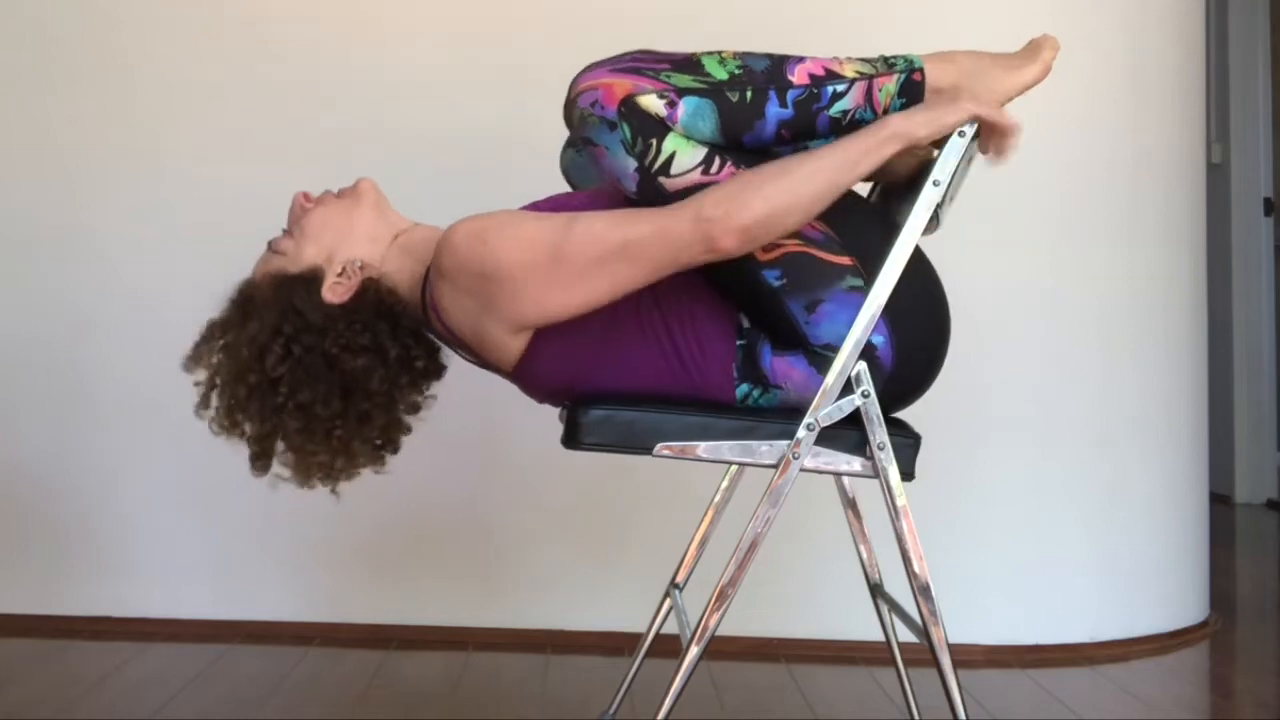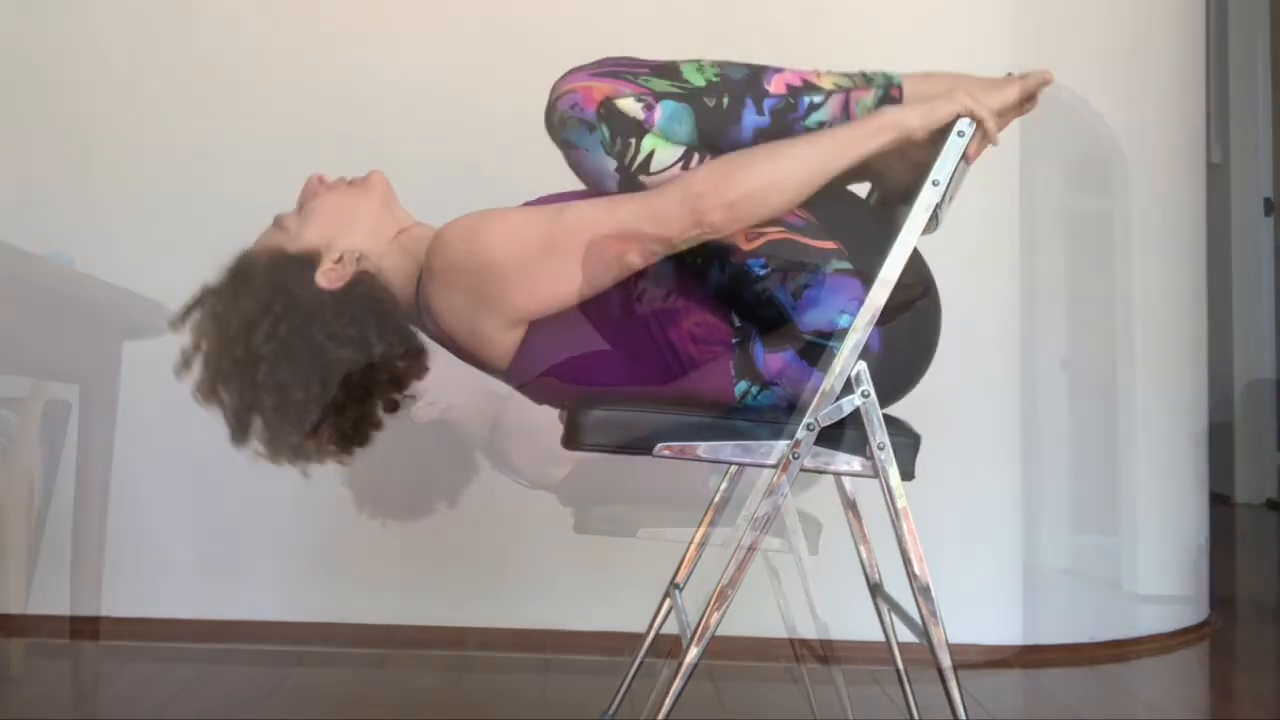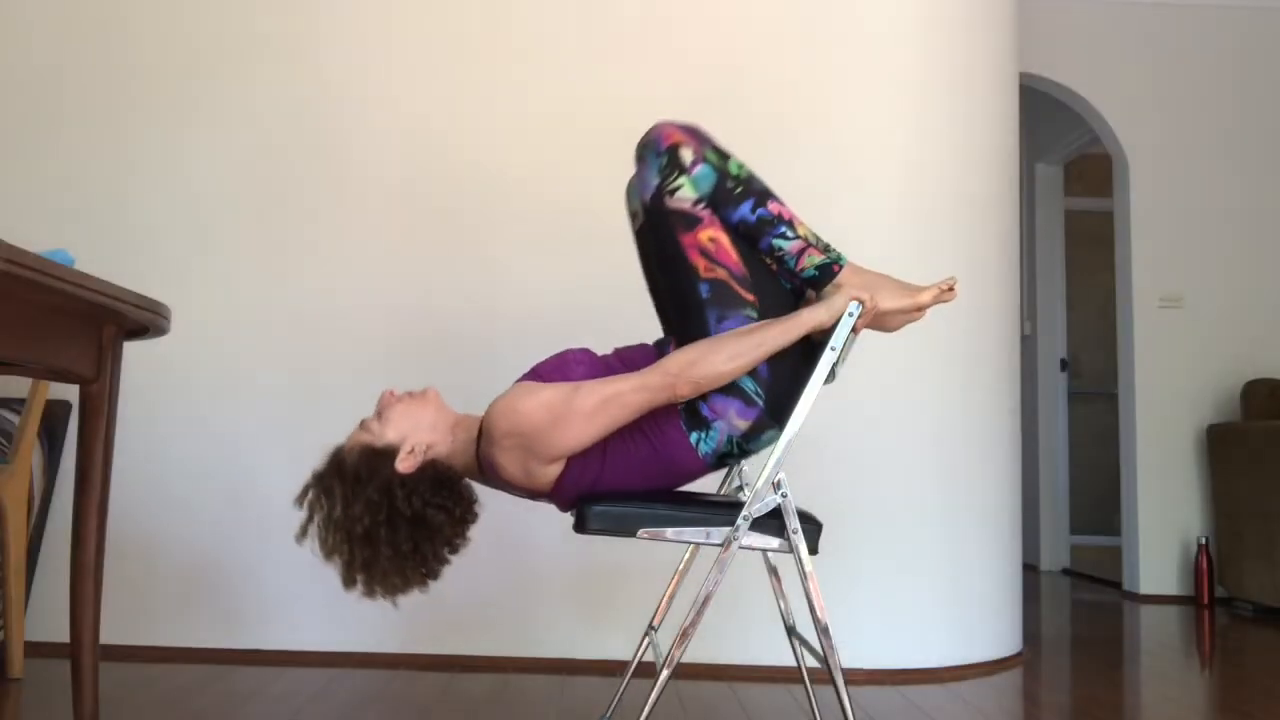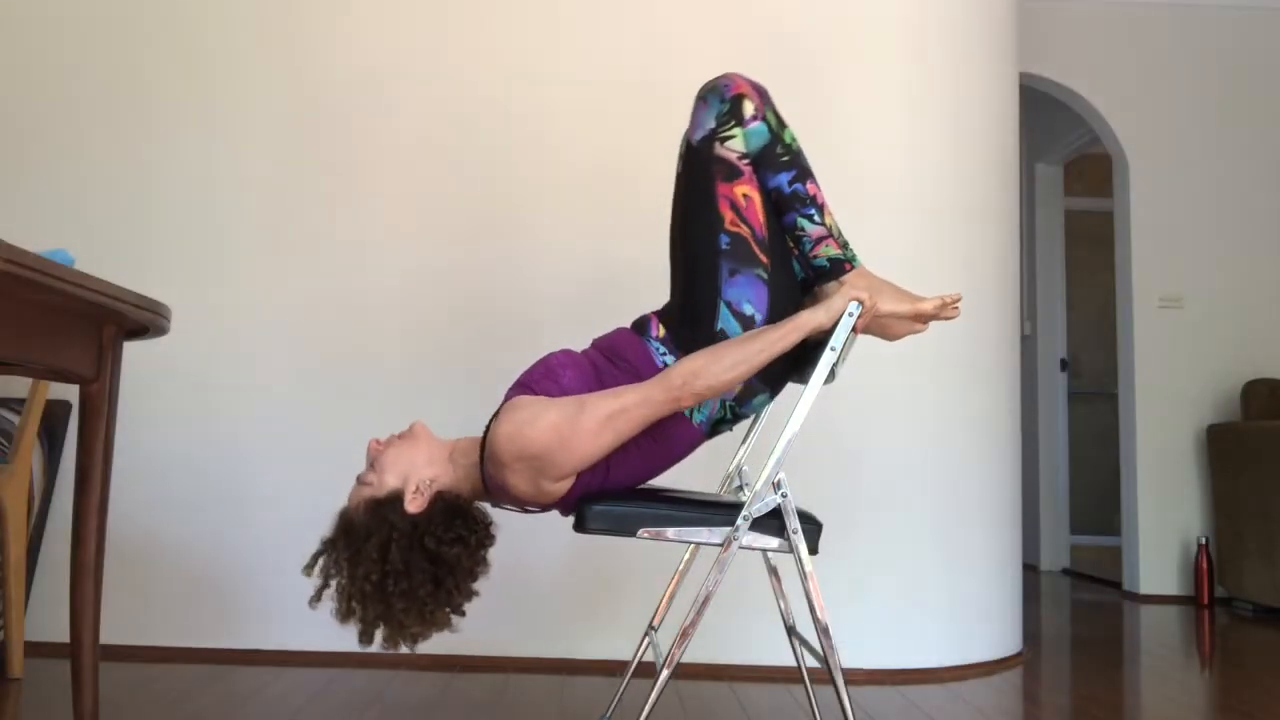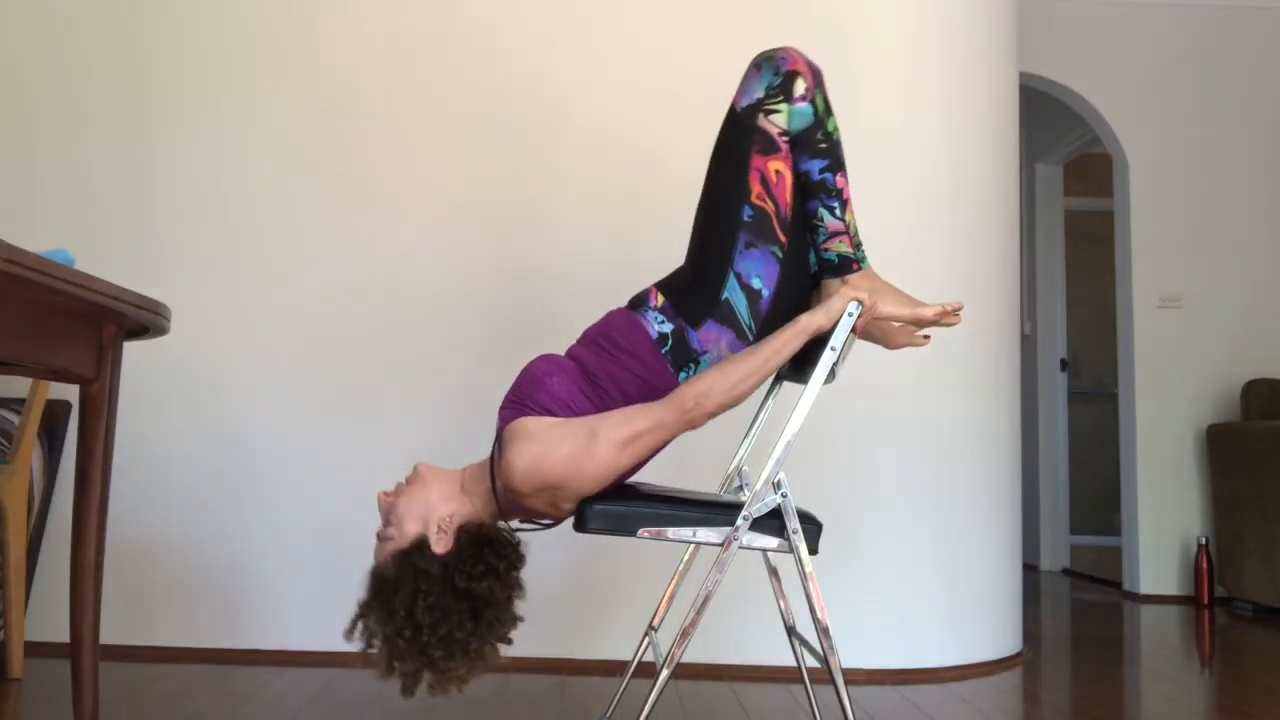
dt=1s
person 1, frame 1
left shoulder: (460, 283)
right shoulder: (475, 262)
left elbow: (667, 227)
right elbow: (713, 227)
right wrist: (904, 128)
left hip: (773, 336)
right hip: (835, 347)
left knee: (599, 148)
right knee: (616, 93)
right ankle: (931, 85)
person 1, frame 2
left shoulder: (459, 284)
right shoulder: (473, 258)
right elbow: (693, 206)
right wrist: (895, 122)
left hip: (787, 347)
right hip: (824, 350)
right knee: (598, 102)
right ankle: (904, 109)
person 1, frame 3
left shoulder: (495, 448)
right elbow: (670, 382)
right wrist: (814, 317)
left hip: (718, 408)
right hip: (738, 398)
left knee: (667, 159)
right knee: (671, 149)
left ankle: (838, 290)
right ankle: (842, 290)
person 1, frame 4
left shoulder: (501, 466)
right shoulder: (520, 447)
right elbow: (677, 391)
right wrist: (815, 317)
left hip: (686, 349)
right hip: (721, 347)
right knee: (730, 100)
left ankle: (840, 290)
right ankle: (845, 290)
person 1, frame 5
left shoulder: (514, 478)
right shoulder: (527, 467)
right elbow: (685, 409)
right wrist: (816, 319)
left hip: (687, 338)
right hip: (709, 335)
right knee: (784, 73)
left ankle: (842, 294)
right ankle: (848, 287)
